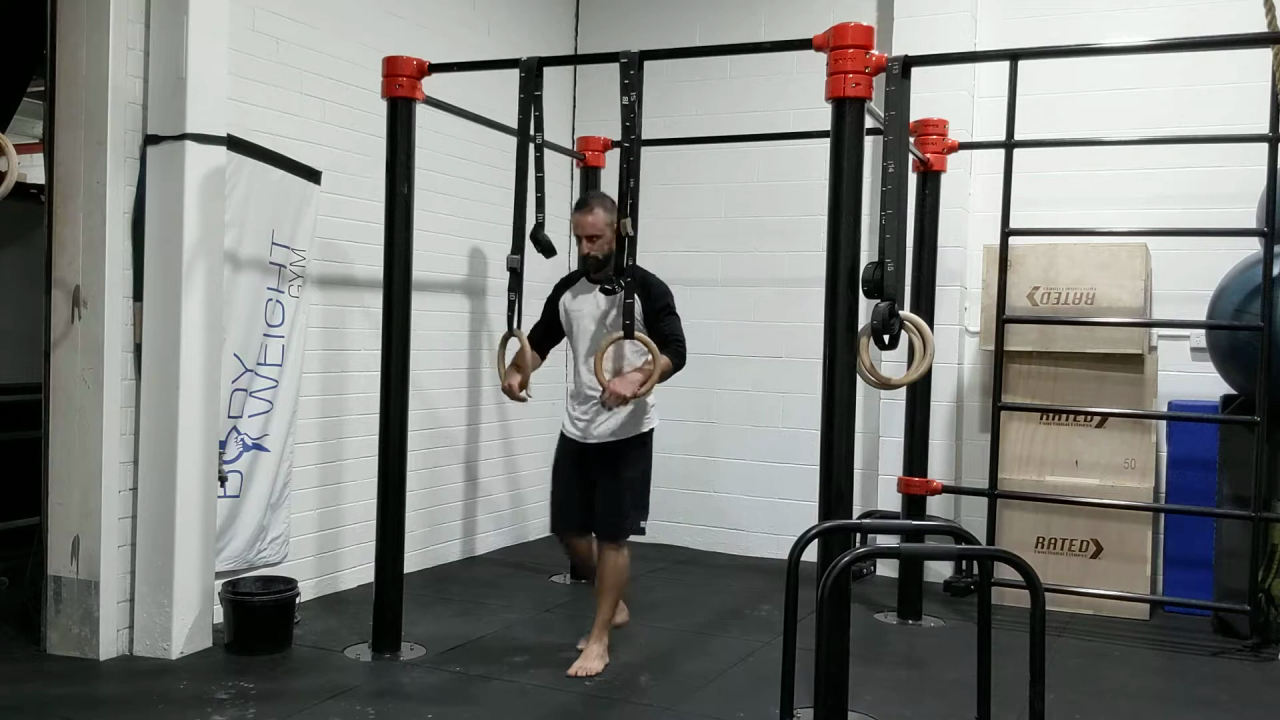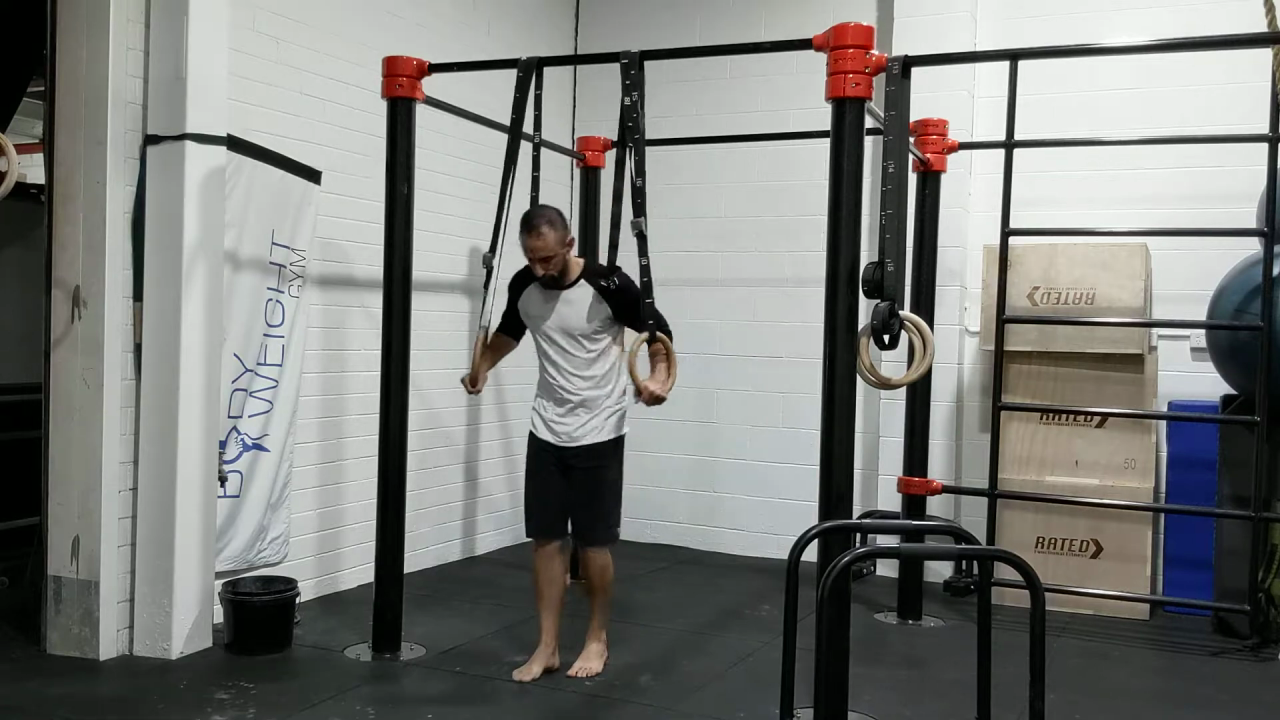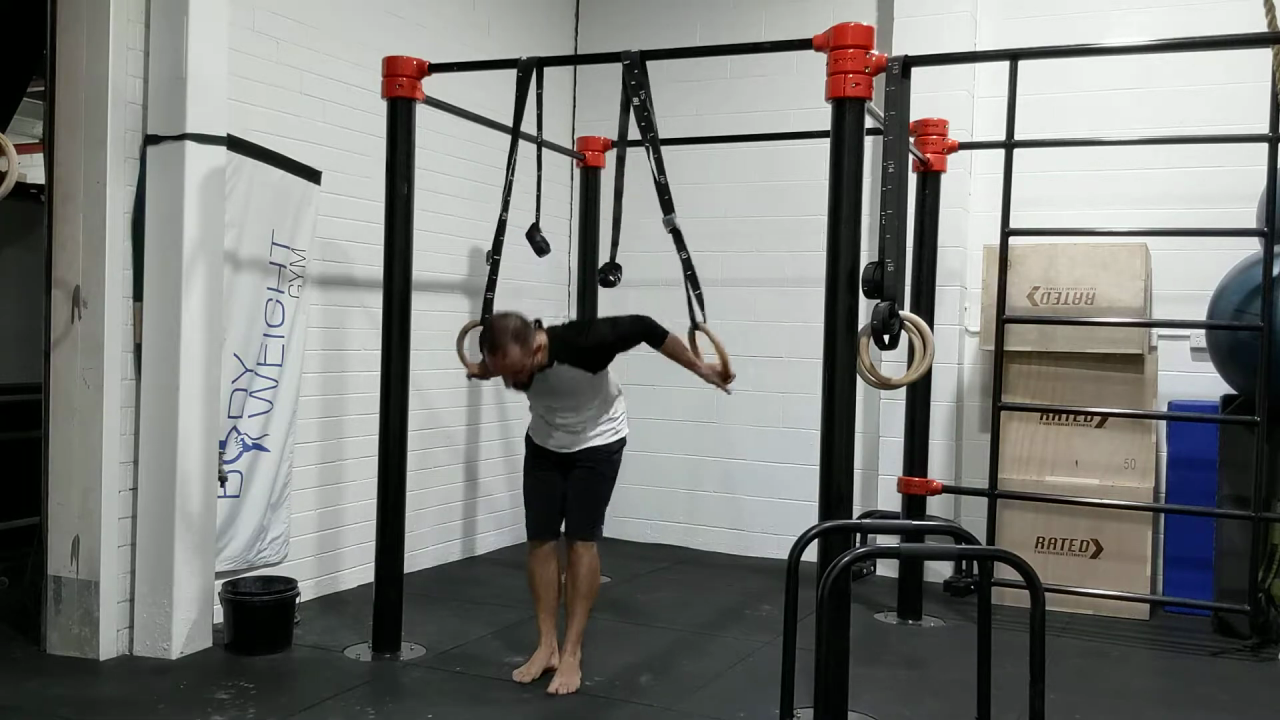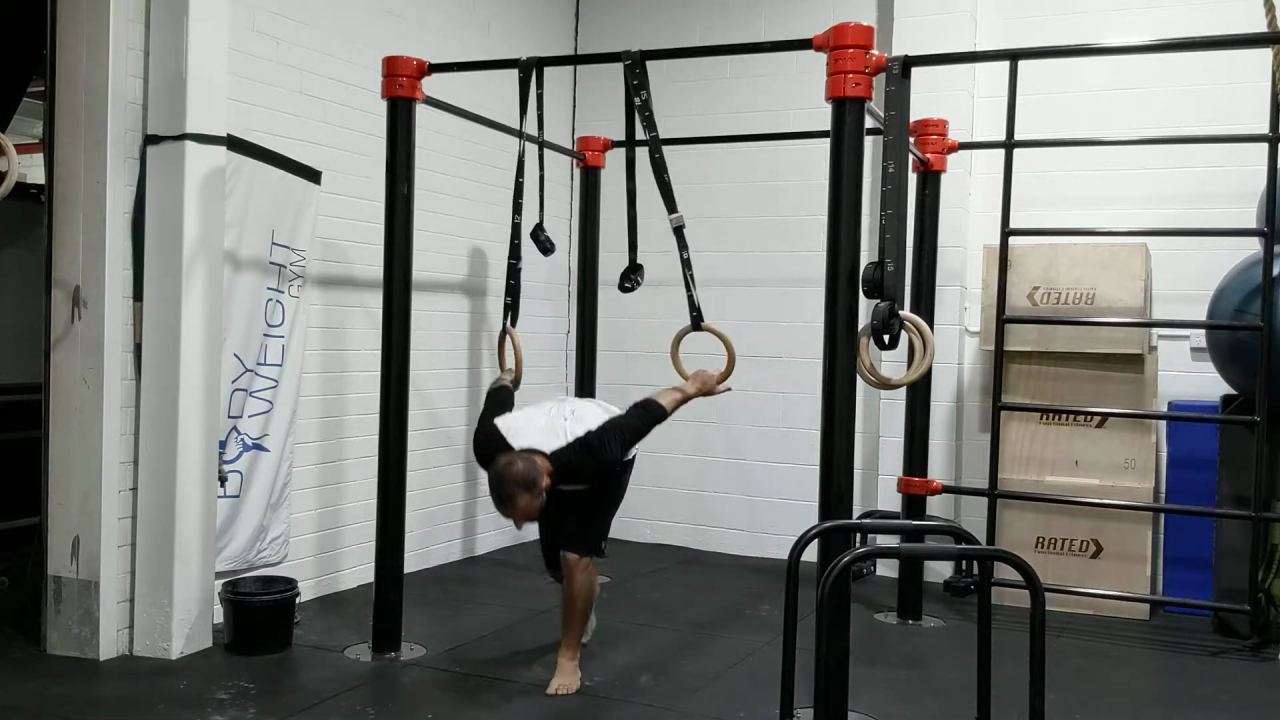
dt=0.5s
person 1, frame 1
left shoulder: (646, 289)
right shoulder: (567, 290)
left elbow: (674, 351)
right elbow: (540, 340)
left wrist: (638, 376)
right wrist: (518, 370)
left hip: (625, 432)
right hip: (576, 430)
left knee: (613, 536)
right knee: (568, 528)
left ankle: (598, 640)
right ankle: (613, 606)
person 1, frame 2
left shoulder: (609, 286)
right shoulder: (523, 286)
left elbow: (657, 331)
left wrist: (658, 376)
right wrist: (481, 368)
left hip: (598, 434)
right hip: (545, 432)
left knee: (593, 542)
right knee: (545, 539)
left ankle: (597, 639)
right ankle: (547, 647)
person 1, frame 3
left shoulder: (583, 343)
right shoulder: (502, 348)
left elbow: (647, 330)
left wrist: (702, 369)
right wrist: (488, 369)
left hip: (596, 441)
right hip: (544, 443)
left knee: (581, 539)
right knee: (539, 539)
left ankle: (571, 655)
right ankle: (546, 648)
person 1, frame 4
left shoulder: (595, 455)
right shoulder: (489, 447)
left elbow: (643, 414)
right elbow: (500, 390)
left wrist: (692, 389)
right wrist: (505, 380)
left hip: (607, 460)
right hip: (557, 466)
left knee: (576, 555)
right knee: (555, 561)
left ankle: (569, 658)
right ankle: (584, 603)
